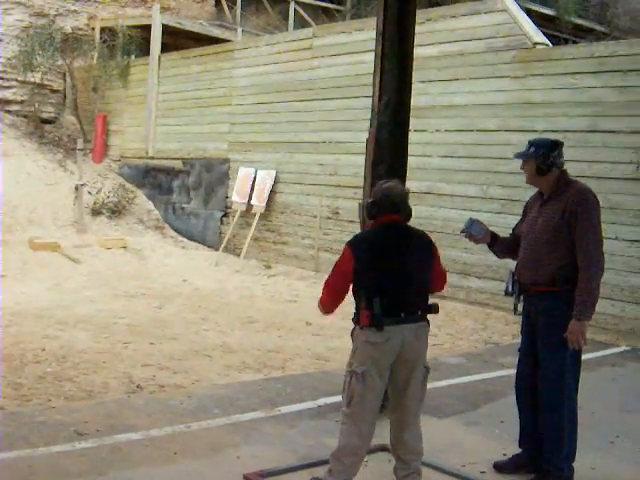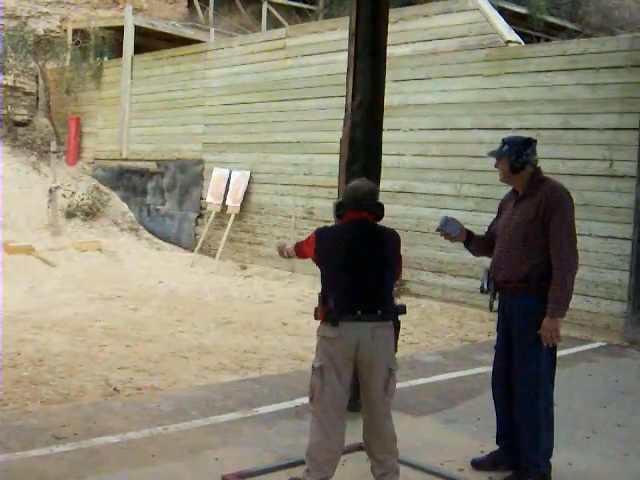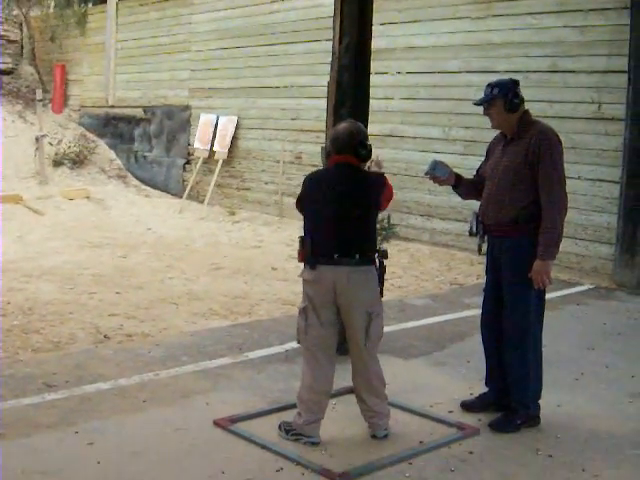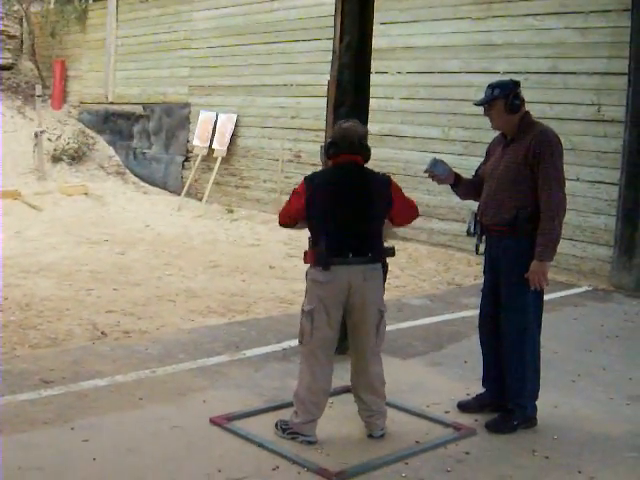
dt=0.5s
person 1, frame 1
left shoulder: (579, 198)
right shoulder: (536, 201)
left elbow: (591, 262)
right elbow: (517, 247)
left wrist: (581, 316)
right wrist: (490, 240)
left hip: (560, 304)
right hip: (532, 302)
left knee: (556, 388)
right knee: (527, 383)
person 1, frame 2
left shoulder: (552, 196)
right shoulder: (510, 199)
left elbow: (565, 260)
right elbow: (493, 245)
left wrist: (554, 313)
right wrist: (466, 237)
left hip: (535, 301)
right hip: (508, 299)
left knee: (532, 385)
right knee: (503, 380)
right ankle: (510, 449)
person 1, frame 3
left shoulder: (541, 138)
right shoulder: (498, 142)
left elbow: (554, 202)
right elbow: (482, 188)
left wrist: (545, 256)
right wrist: (454, 181)
left hip: (524, 244)
right hip: (497, 242)
left knee: (521, 327)
right knee: (493, 322)
left ankle: (526, 407)
right ankle: (498, 391)
person 1, frame 4
left shoulder: (542, 139)
right shoulder: (498, 142)
left elbow: (553, 204)
right elbow: (481, 189)
left wrist: (542, 257)
right wrist: (454, 180)
left hip: (522, 245)
right hip: (495, 243)
left knee: (519, 328)
right knee: (490, 323)
left ankle: (522, 408)
right ankle: (495, 393)
person 2, frame 1
left shoulder: (361, 244)
right shoulder: (423, 242)
left elbow: (335, 286)
right elbow: (437, 283)
left wrist: (325, 304)
left hip: (376, 334)
right hip: (415, 331)
left knee: (359, 411)
right knee: (407, 409)
person 2, frame 2
left shoulder: (326, 238)
right shoulder: (390, 240)
left elbow: (304, 248)
left wrist: (288, 249)
left hip: (338, 330)
right hip: (379, 329)
left knee: (328, 409)
right knee: (379, 407)
person 2, frame 3
left shoulder: (312, 182)
right shoulder: (375, 183)
left hip: (318, 273)
right hip: (359, 274)
left knee: (317, 353)
right knee: (365, 351)
left ankle: (306, 426)
right ankle: (379, 422)
person 2, frame 4
left shoulder: (314, 183)
right shoulder: (381, 184)
left elbow: (286, 219)
right elbow: (408, 214)
left hip: (326, 274)
right hip: (368, 273)
left knee: (317, 352)
right knee: (368, 351)
left ankle: (303, 424)
right ankle: (376, 422)
